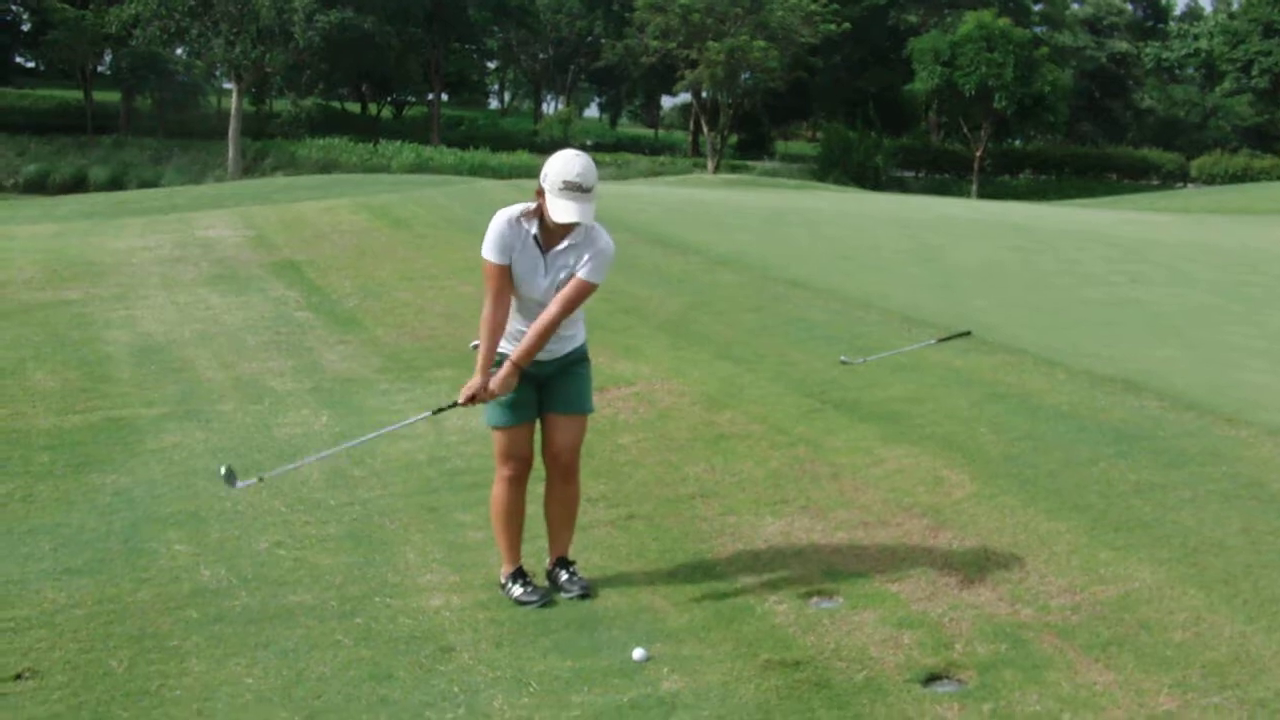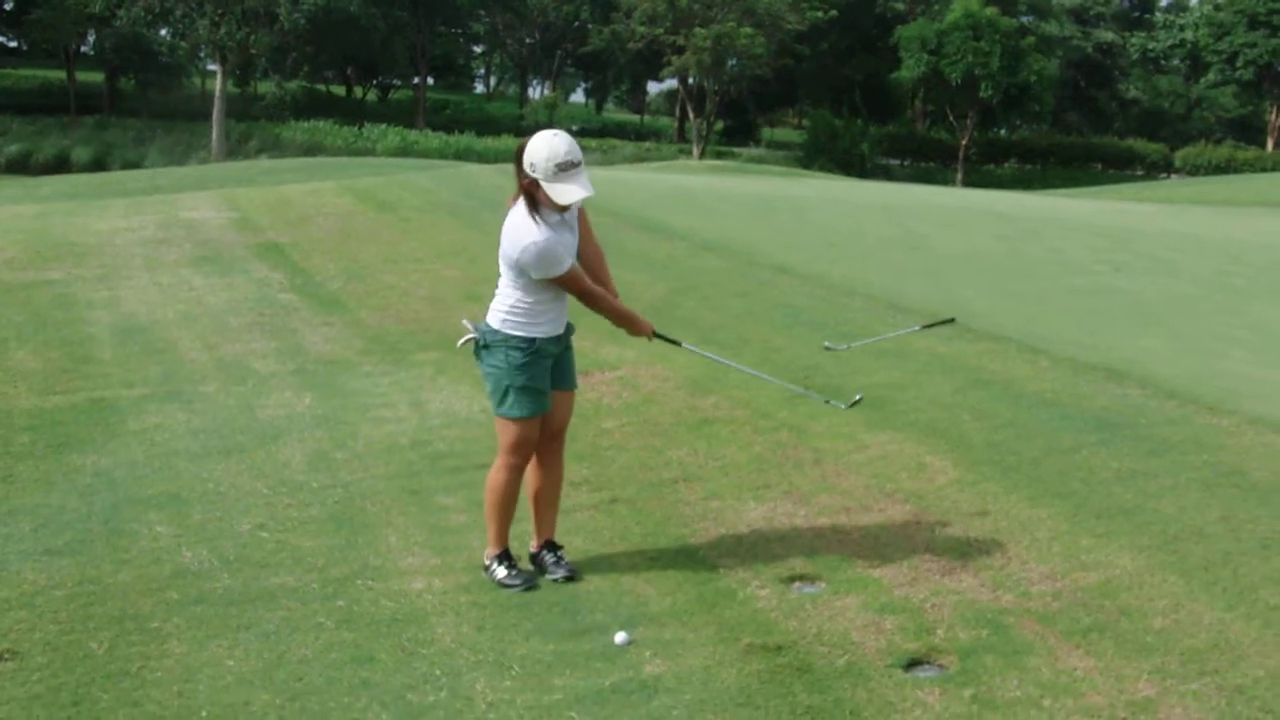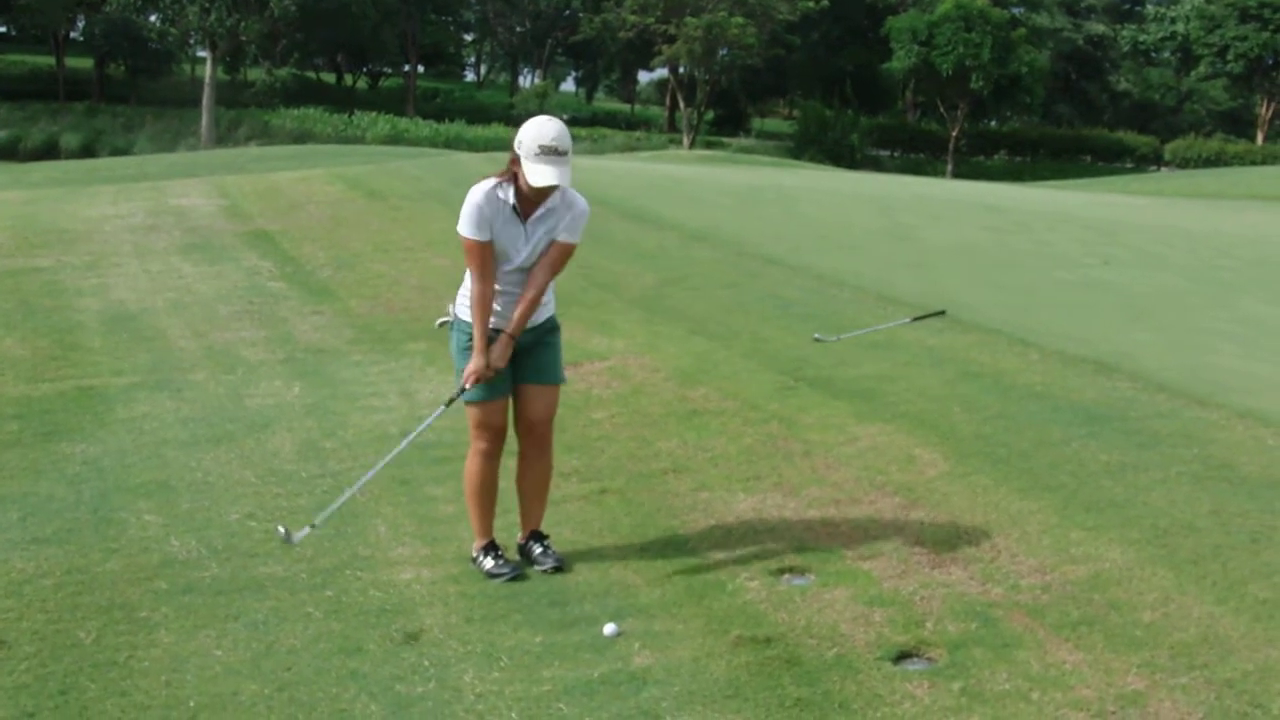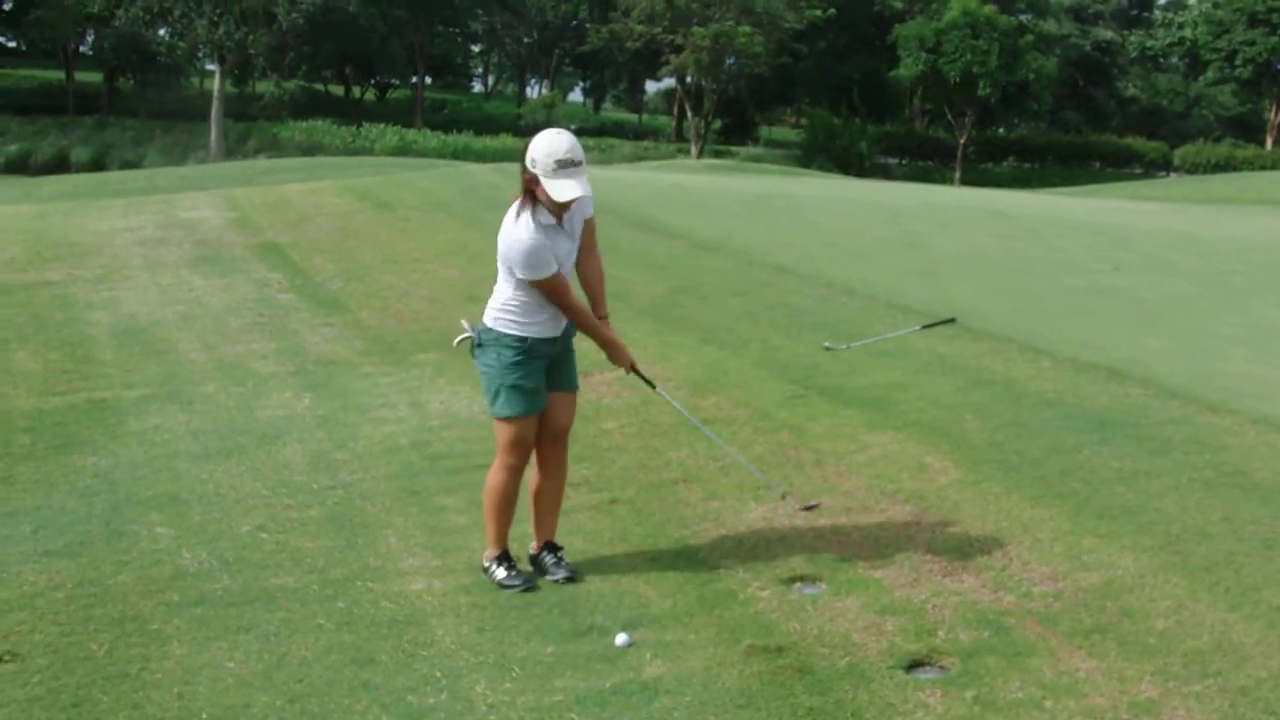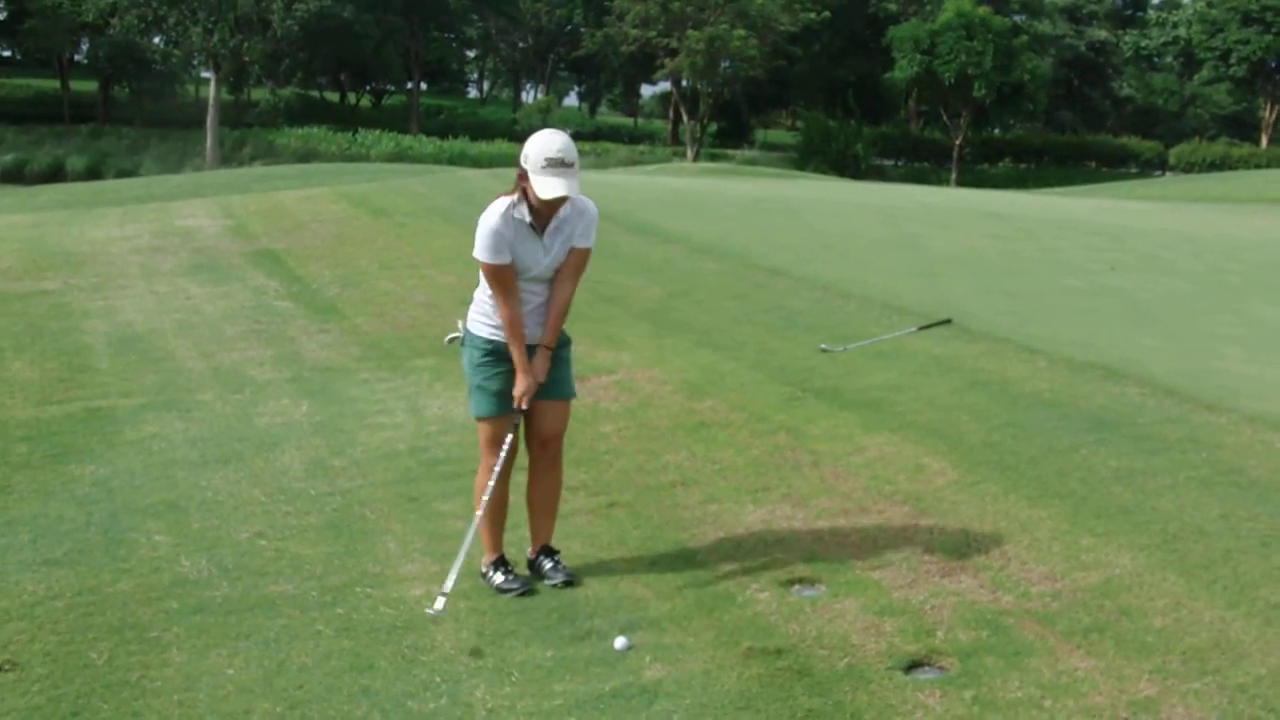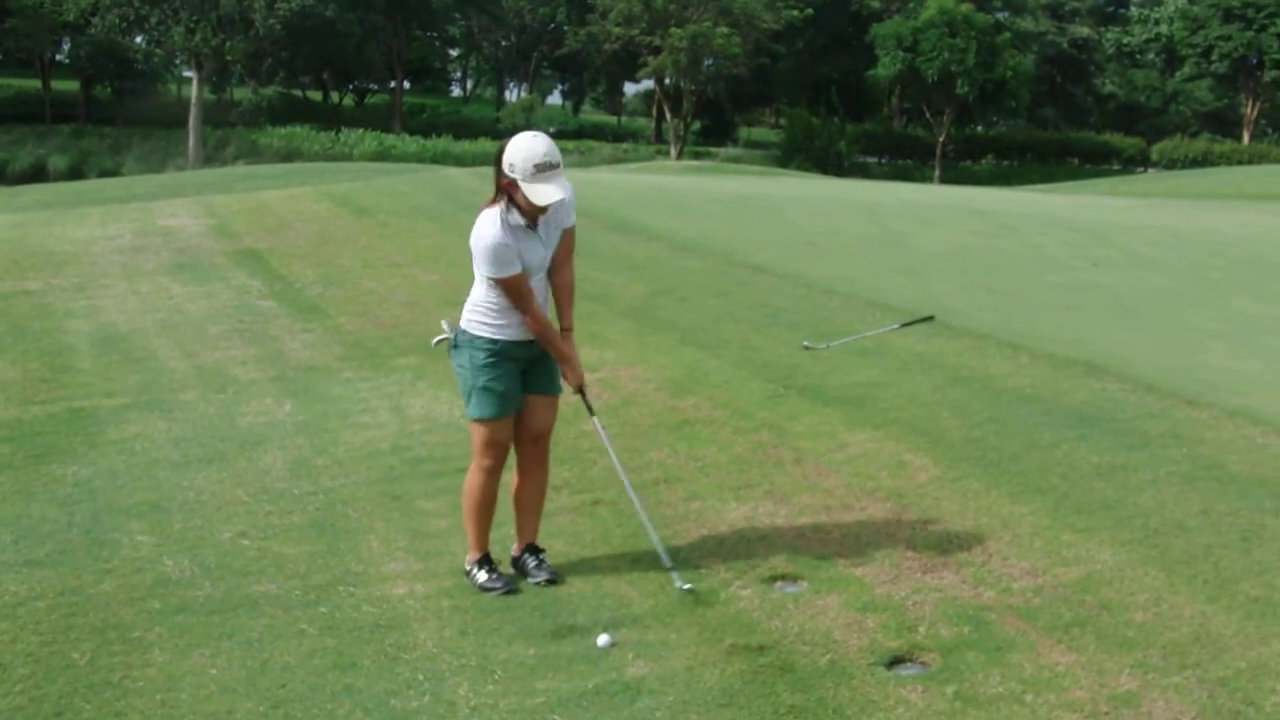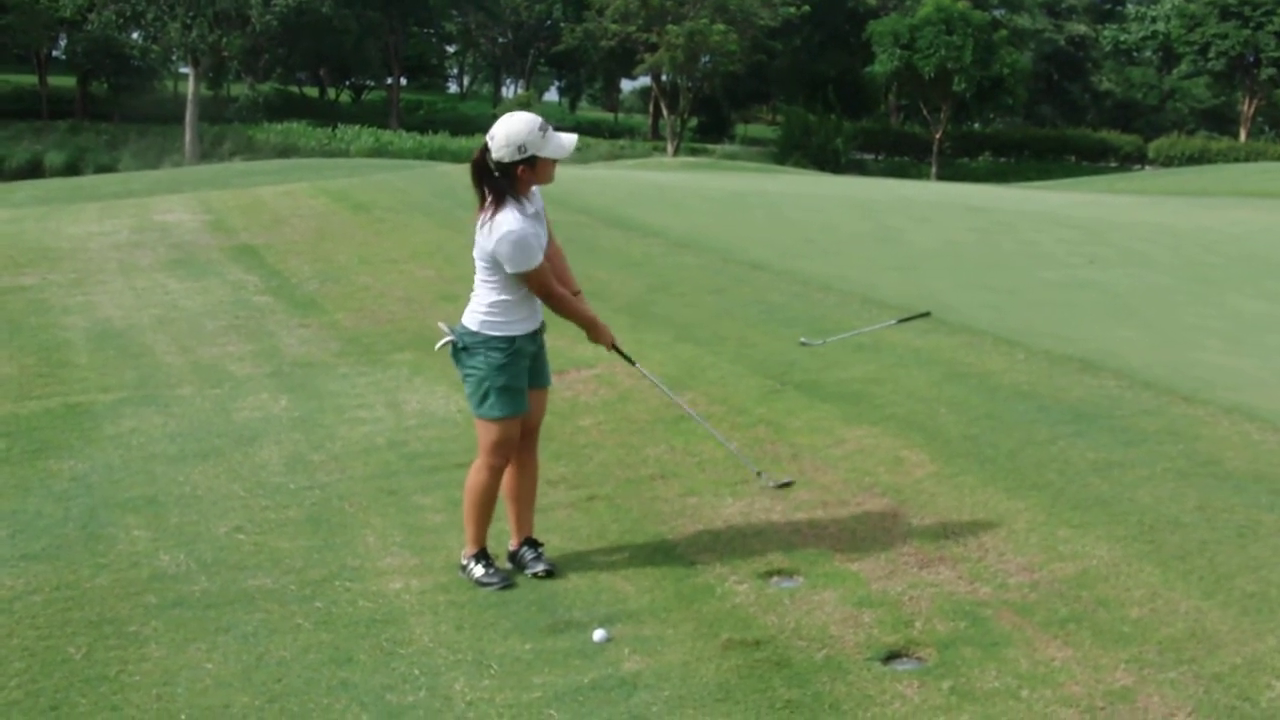
dt=0.7s
person 1, frame 1
left shoulder: (598, 246)
right shoulder: (508, 224)
left elbow: (556, 316)
right elbow: (496, 303)
left wrist: (509, 373)
right wrist: (482, 370)
left hip: (567, 360)
right hip: (507, 357)
left knee: (565, 463)
right knee: (513, 467)
left ankle: (560, 562)
right ankle: (511, 571)
person 1, frame 2
left shoulder: (563, 191)
right shoulder: (534, 240)
left elbow: (588, 242)
right elbow: (586, 291)
left wrist: (615, 300)
right wrist: (631, 321)
left hip: (554, 335)
right hip: (516, 345)
left knee: (552, 441)
right knee: (517, 451)
left ankle: (544, 545)
right ankle: (495, 554)
person 1, frame 3
left shoulder: (573, 208)
right shoulder: (483, 199)
left elbow: (541, 282)
right elbow: (482, 281)
left wrist: (507, 343)
right wrist: (479, 348)
left hip: (537, 331)
right hip: (481, 327)
left knee: (538, 433)
right knee: (487, 440)
left ankle: (532, 535)
right ankle: (483, 545)
person 1, frame 4
left shoulder: (575, 196)
right shoulder: (525, 239)
left elbow: (588, 257)
right elbow: (569, 304)
left wrist: (603, 321)
right wrist: (612, 345)
left hip: (554, 337)
right hip: (511, 343)
left knee: (554, 443)
right knee: (515, 452)
left ankle: (544, 546)
right ankle: (495, 555)
person 1, frame 5
left shoulder: (585, 215)
right shoulder: (498, 221)
left elbow: (564, 290)
right elbow: (506, 304)
left wrist: (546, 354)
right wrist: (521, 369)
left hip: (549, 342)
right hip: (492, 344)
left knee: (549, 448)
right knee: (497, 457)
left ankle: (541, 550)
right ankle: (493, 560)
person 1, frame 6
left shoulder: (562, 200)
right shoulder: (493, 234)
left elbow: (563, 270)
right elbow: (528, 307)
left wrist: (568, 336)
right wrist: (566, 362)
left hip: (536, 341)
right hip: (488, 345)
left knee: (536, 445)
right knee: (491, 455)
left ankle: (526, 548)
right ankle: (477, 558)
person 1, frame 7
left shoulder: (526, 194)
right shoulder: (511, 230)
left elbow: (551, 251)
right elbow: (548, 293)
left wrist: (579, 298)
right wrist: (593, 326)
left hip: (525, 336)
right hip: (494, 345)
left knee: (526, 441)
right knee: (497, 452)
left ankle: (522, 541)
right ankle: (473, 554)
